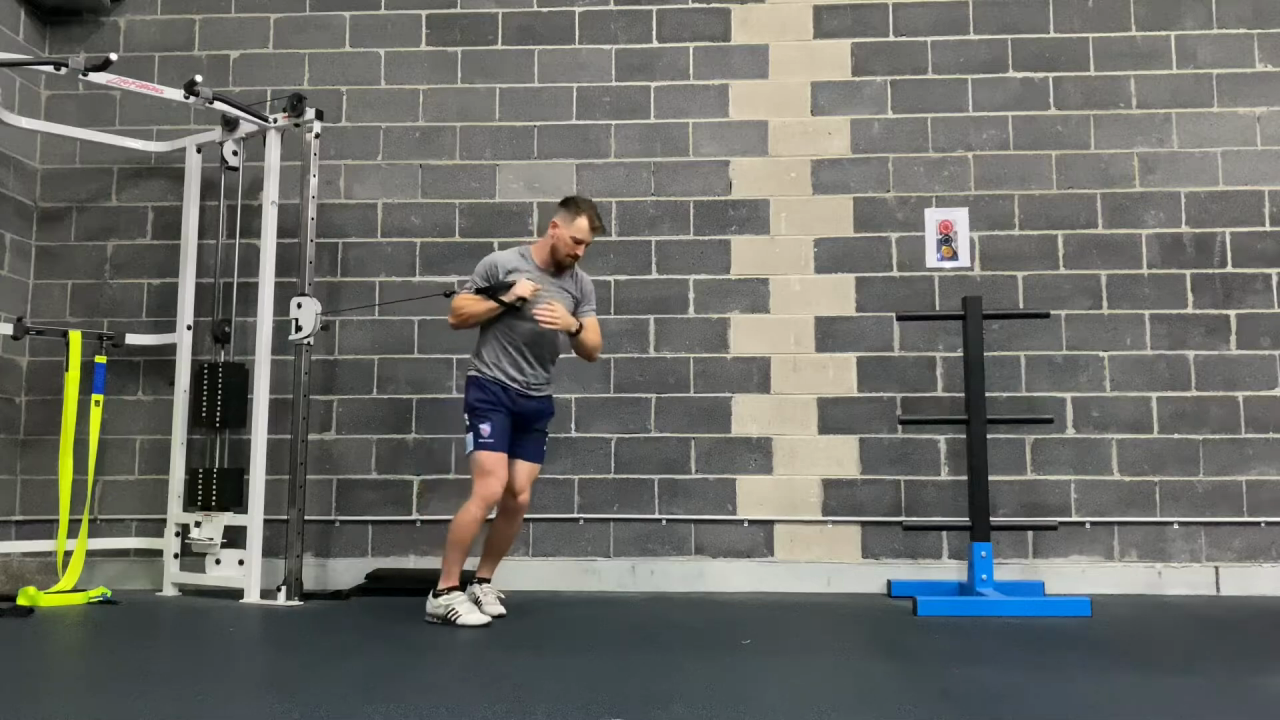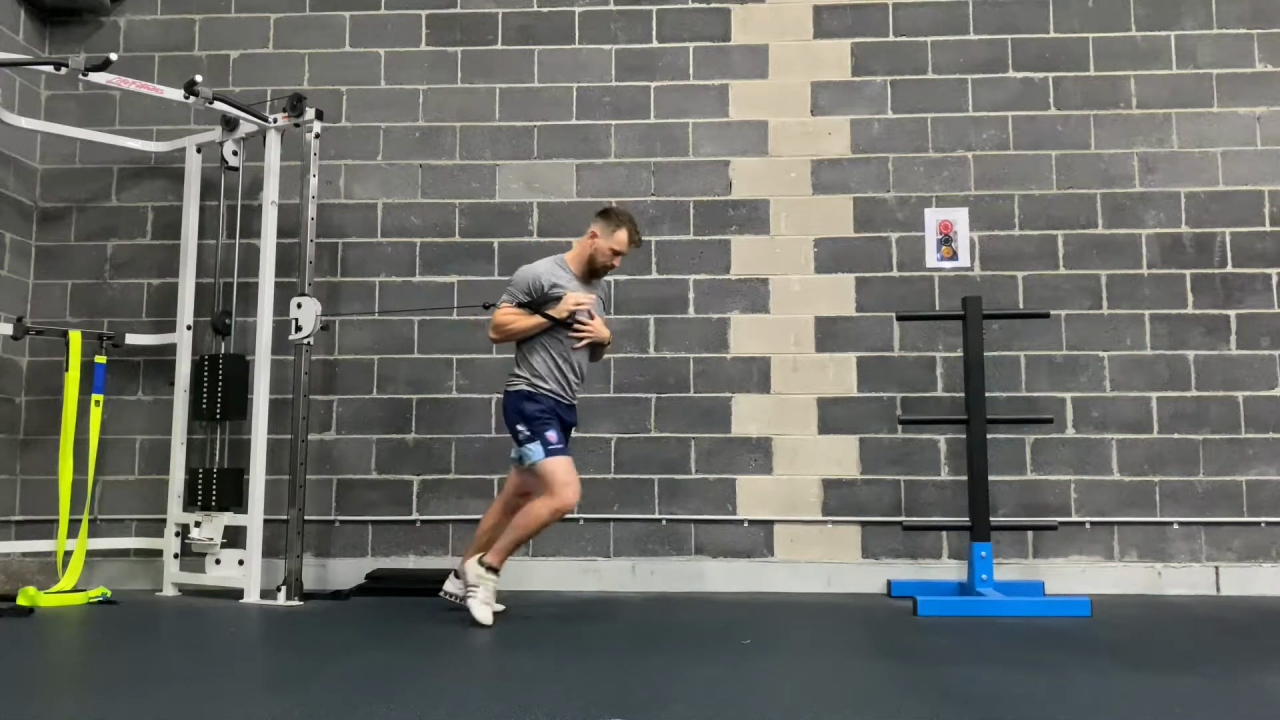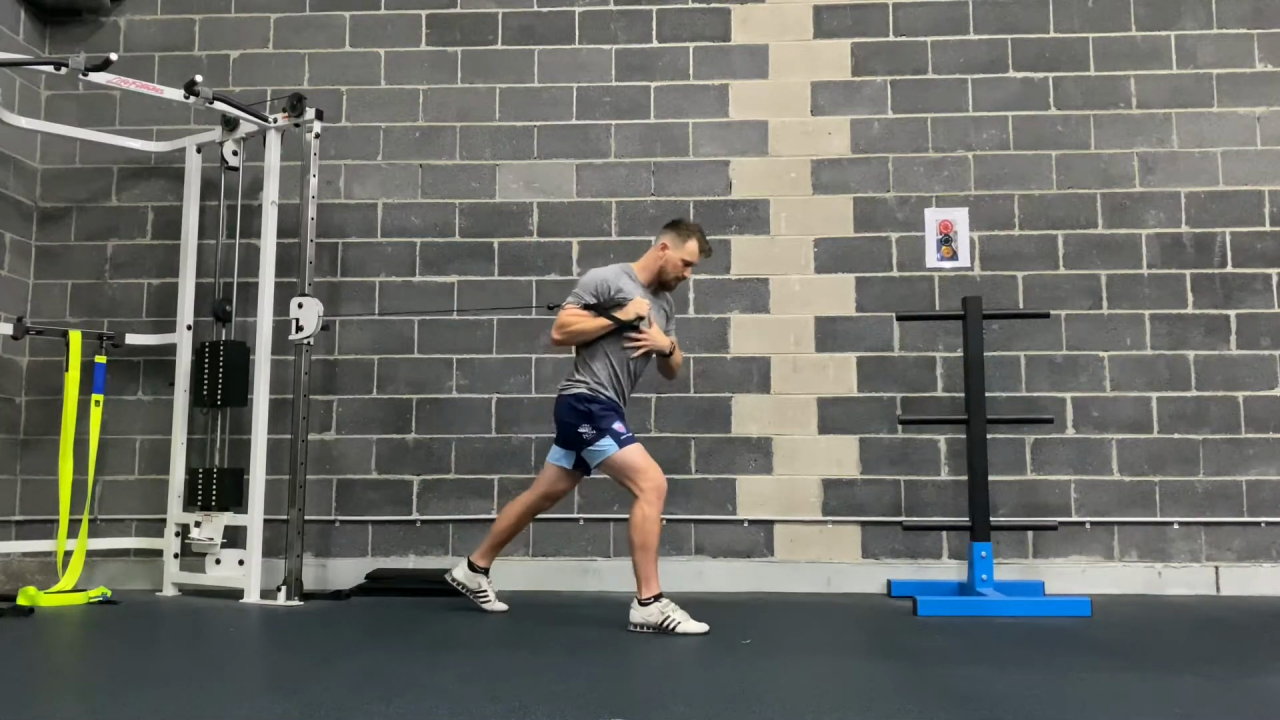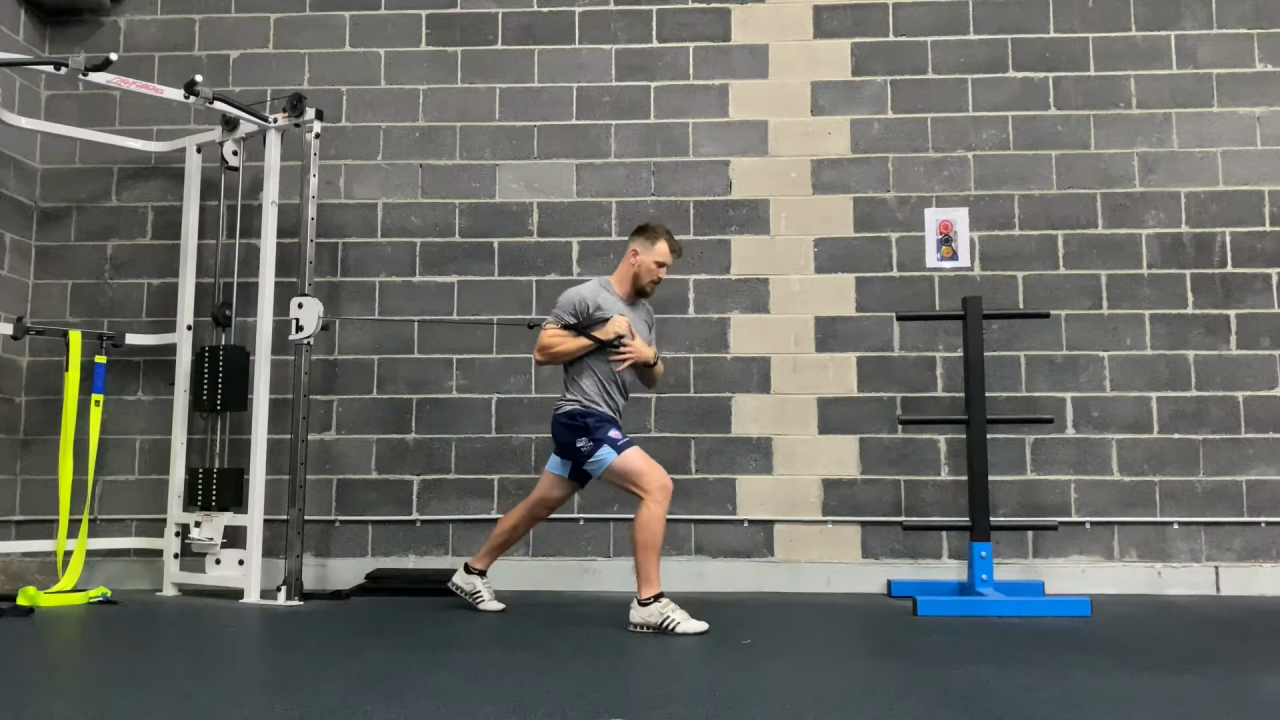
dt=0.7s
person 1, frame 1
left shoulder: (580, 284)
right shoulder: (500, 264)
left elbow: (593, 351)
right elbow: (456, 315)
left wrist: (572, 326)
right wrist: (506, 299)
left hip: (536, 400)
right hip: (490, 390)
left knee: (518, 499)
right knee: (489, 491)
left ankle: (482, 583)
right ankle: (446, 594)
person 1, frame 2
left shoulder: (599, 289)
right shoulder: (537, 275)
left elbow: (594, 354)
right elbow: (497, 329)
left wrist: (604, 336)
right wrist: (554, 313)
left hip: (561, 405)
right hip: (532, 400)
left knee: (517, 497)
right knee: (562, 497)
left ankle: (463, 577)
right ankle: (486, 566)
person 1, frame 3
left shoulder: (664, 303)
right shoulder: (605, 279)
left elbow: (672, 371)
right elbow: (560, 332)
left wrist: (667, 346)
right wrist: (619, 317)
left hip: (599, 410)
right hip: (586, 403)
left knee: (543, 495)
right knee: (651, 485)
left ankle: (474, 569)
right ankle: (648, 603)
person 1, frame 4
left shoulder: (644, 312)
right shoulder: (584, 296)
left elbow: (652, 380)
right elbow: (543, 351)
left wrist: (650, 357)
right wrist: (599, 336)
left hip: (597, 424)
right hip: (582, 419)
left knee: (541, 504)
right knee: (657, 485)
left ankle: (472, 573)
right ankle: (649, 604)
